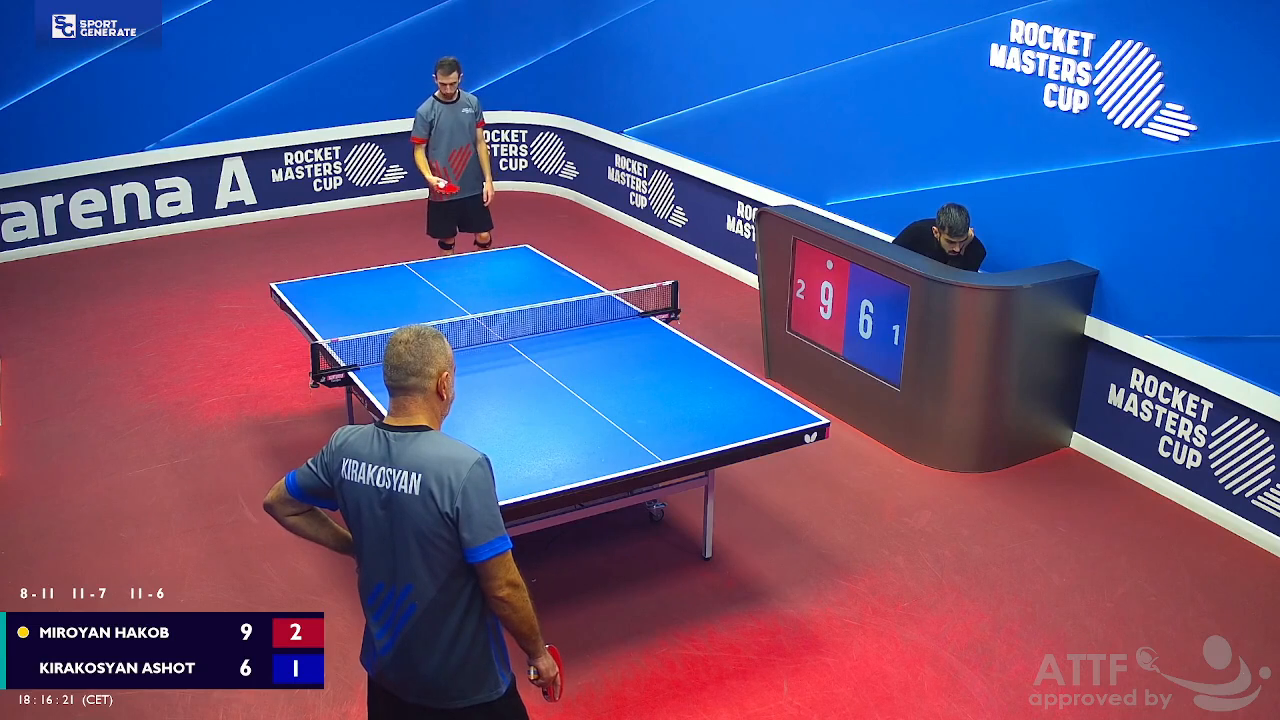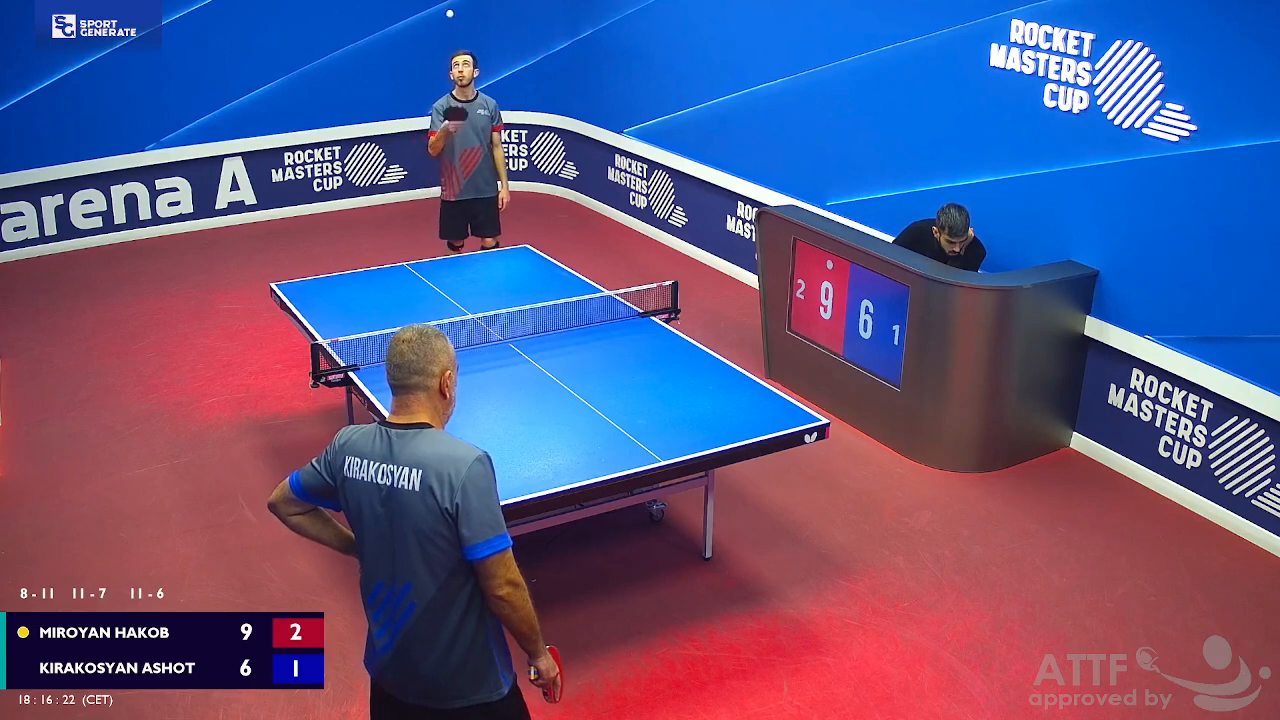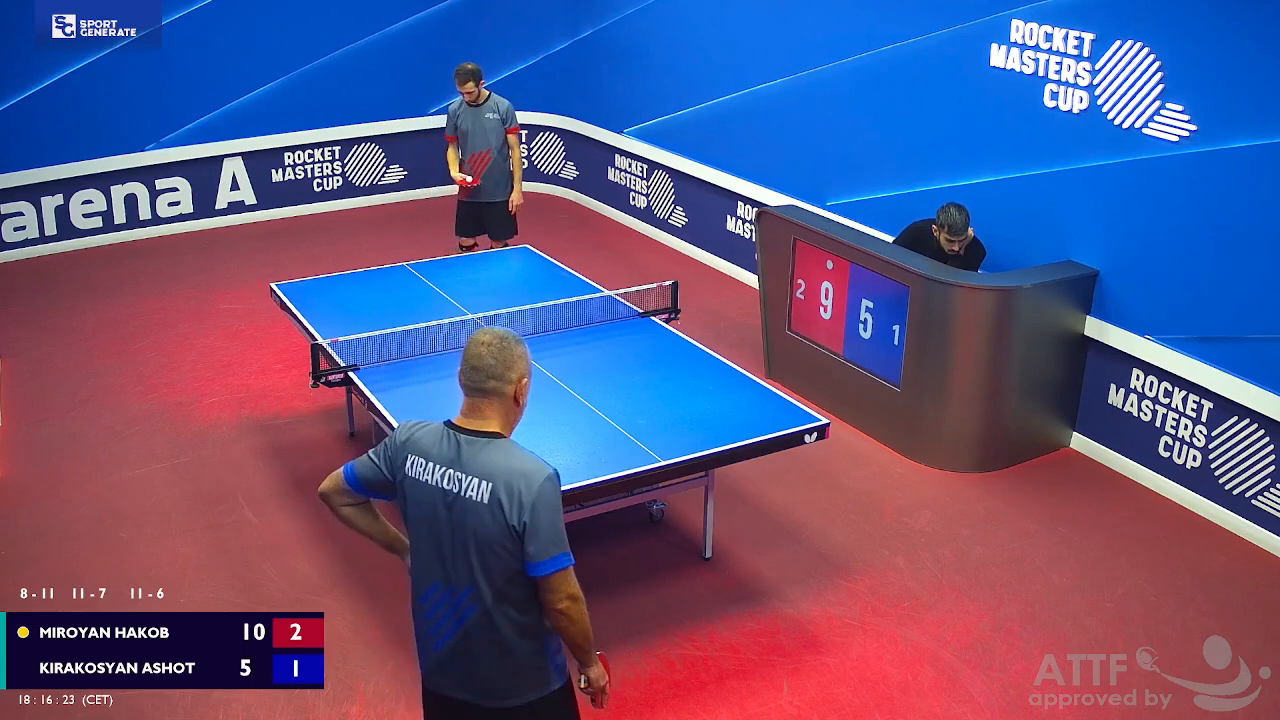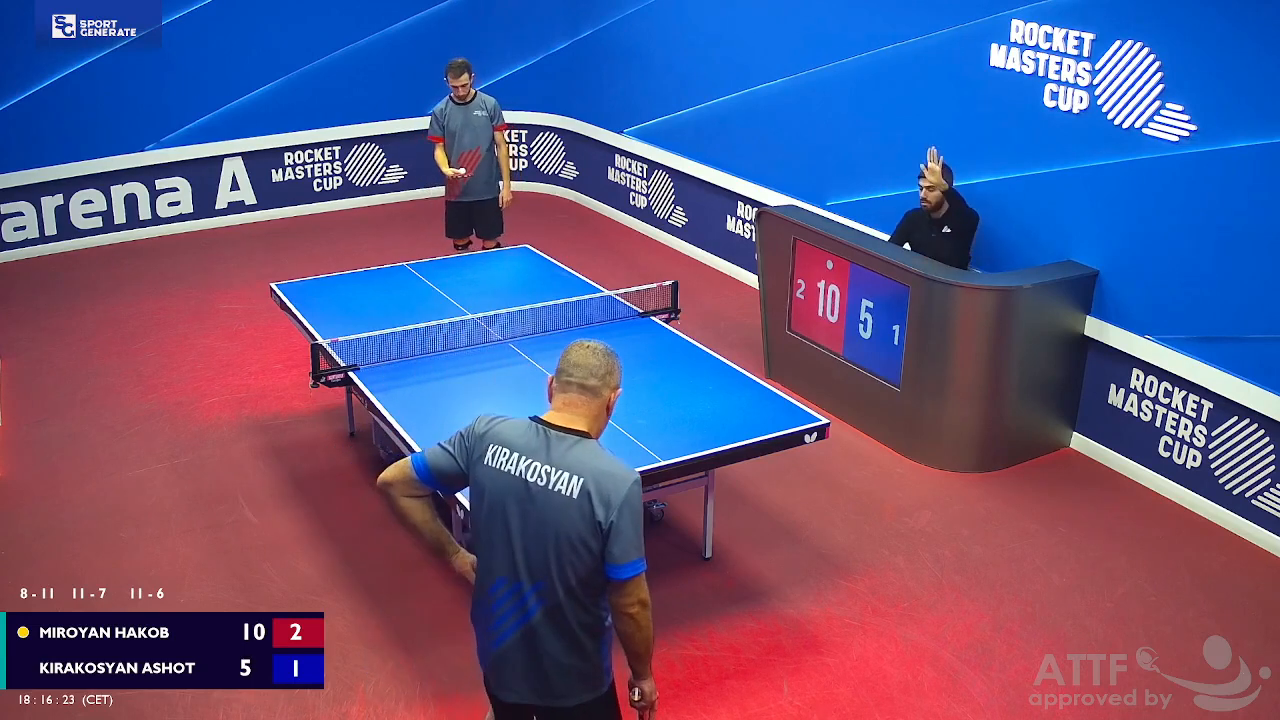
dt=0.7s
person 1, frame 1
left shoulder: (345, 446)
right shoulder: (463, 467)
left elbow: (280, 504)
right elbow: (502, 588)
right wrist: (538, 652)
left hip: (385, 668)
right hip: (466, 685)
person 1, frame 2
left shoulder: (348, 446)
right shoulder: (464, 465)
left elbow: (283, 504)
right elbow: (502, 587)
right wrist: (538, 652)
left hip: (388, 669)
right hip: (469, 685)
person 1, frame 3
left shoulder: (410, 441)
right shoulder: (532, 480)
left elbow: (334, 493)
right elbow: (561, 600)
right wrist: (589, 662)
left hip: (440, 667)
right hip: (524, 683)
person 1, frame 4
left shoulder: (486, 434)
right shoulder: (617, 483)
left elbow: (394, 482)
right elbow: (630, 604)
left wrist: (453, 554)
right wrist: (643, 674)
left hip: (497, 649)
right hip: (573, 674)
person 2, frame 1
left shoulder: (472, 103)
right shoulder: (425, 111)
left elbow: (480, 143)
right elbow: (419, 151)
left wrist: (488, 179)
right wrist: (429, 177)
left hip: (473, 188)
right hip: (442, 191)
left knee: (484, 238)
right knee: (447, 242)
person 2, frame 2
left shoulder: (490, 105)
right shoulder: (441, 107)
left elbow: (497, 147)
right elbow: (432, 150)
left wrist: (504, 185)
right wrist: (444, 130)
left hip: (486, 190)
right hip: (454, 191)
left knee: (490, 243)
right knee: (455, 245)
person 2, frame 3
left shoulder: (503, 107)
right shoulder: (454, 111)
left elbow: (515, 149)
right elbow: (452, 147)
left wrist: (517, 188)
right wrist: (454, 172)
left hip: (499, 192)
right hip: (468, 192)
left knee: (499, 246)
right knee: (465, 244)
person 2, frame 4
left shoulder: (490, 105)
right shoulder: (440, 111)
left elbow: (501, 146)
right elbow: (439, 148)
left wrist: (506, 185)
right wrist: (446, 170)
left hip: (487, 191)
right hip: (456, 193)
left knee: (490, 245)
right knee: (460, 245)
